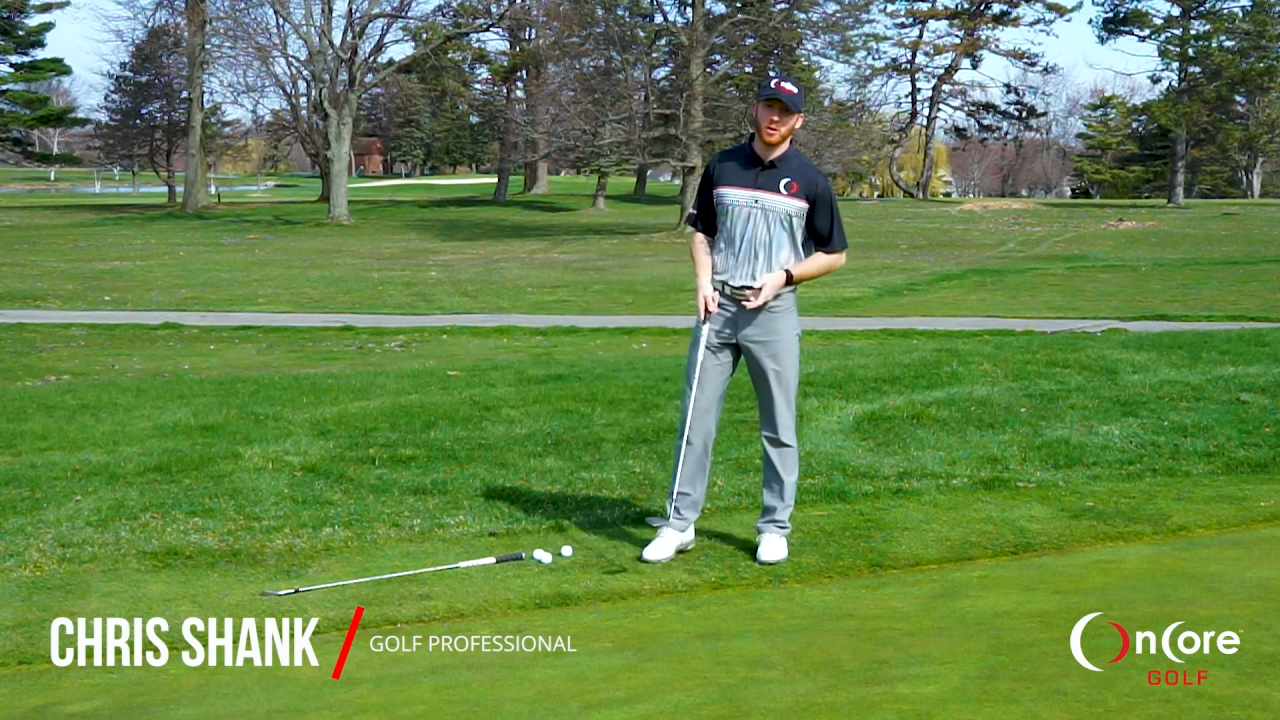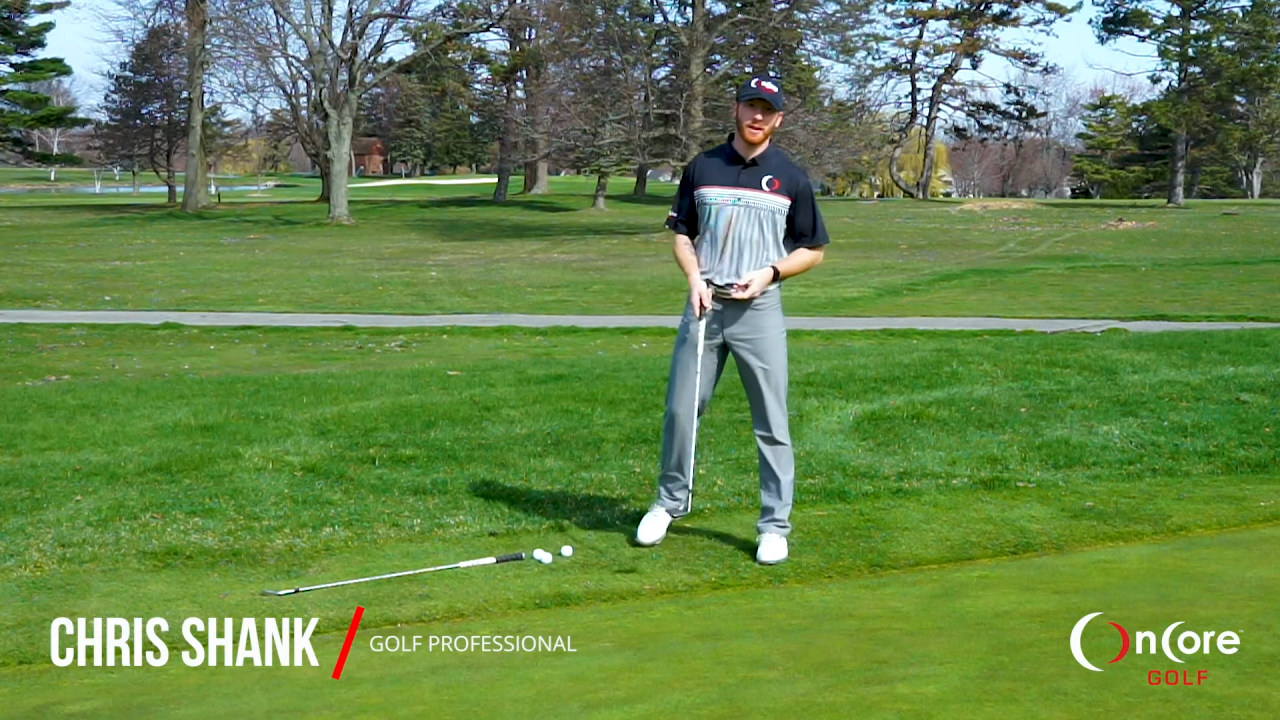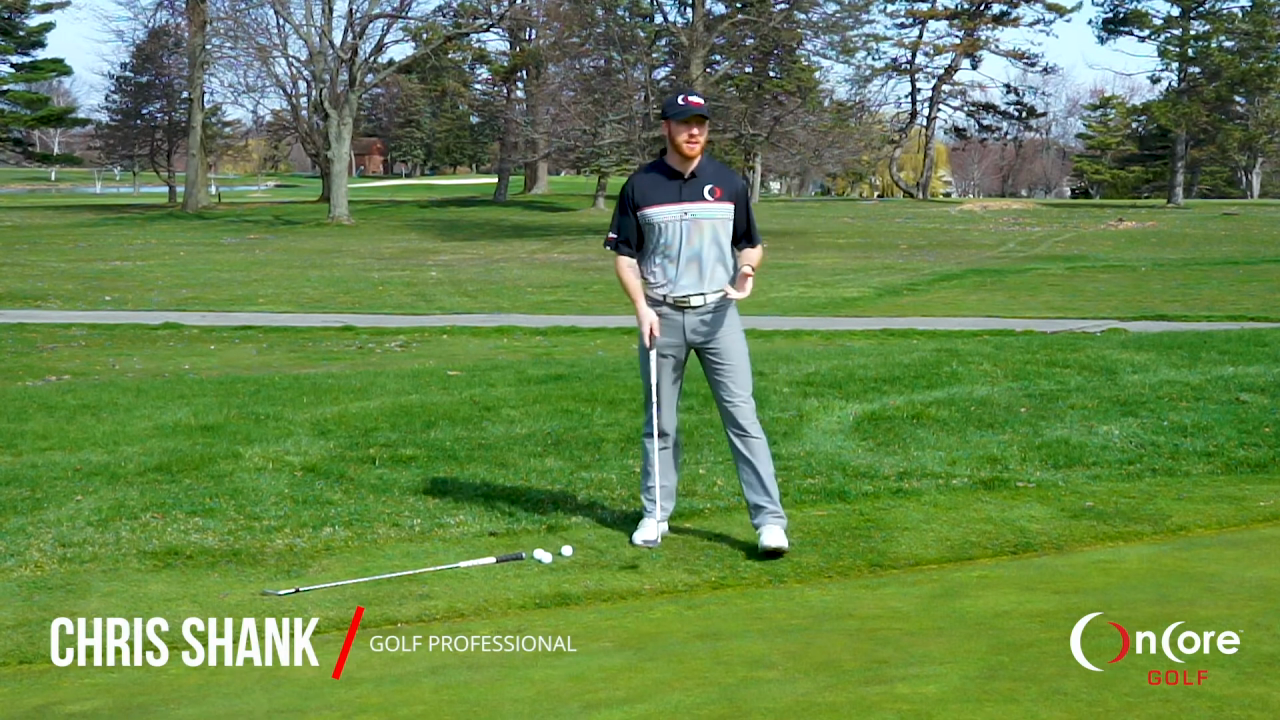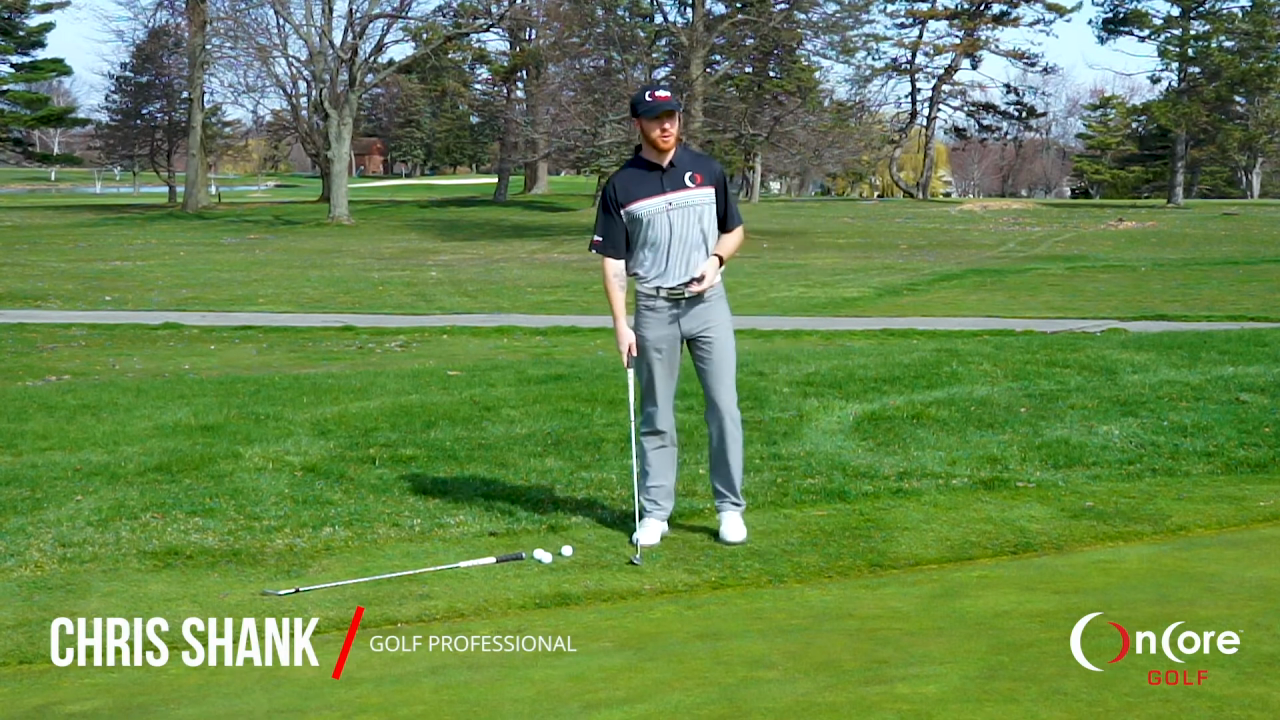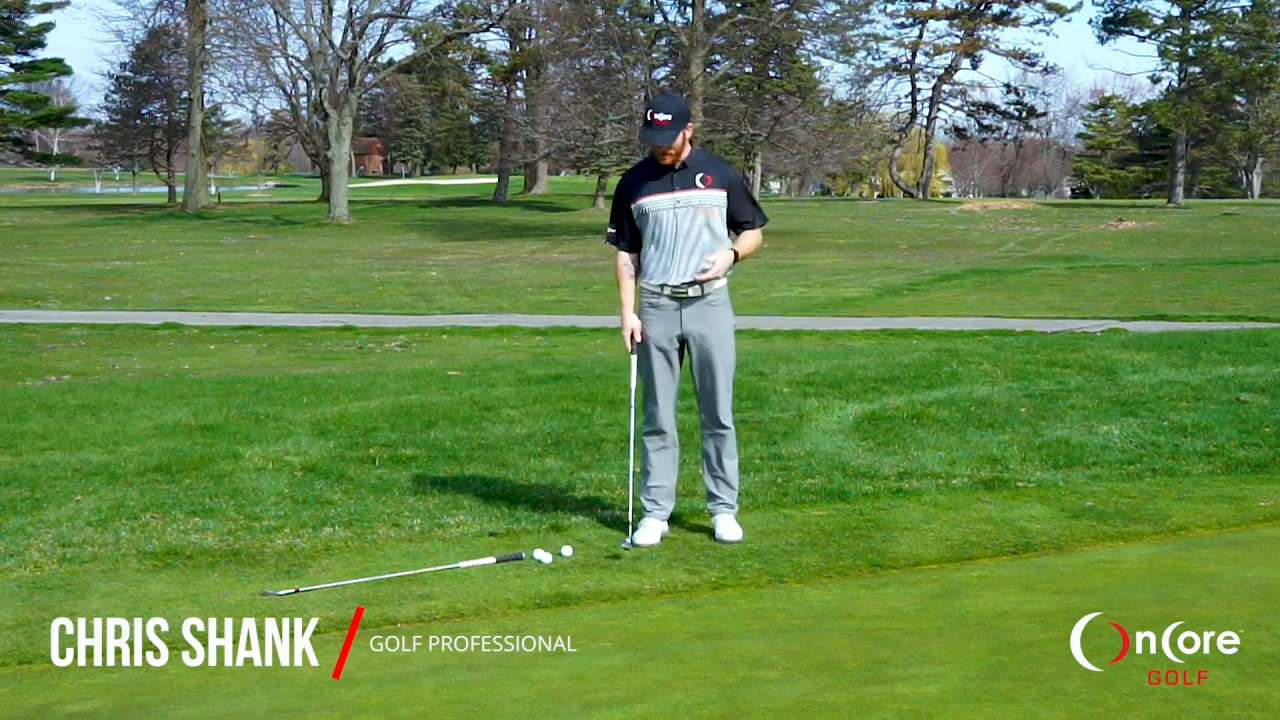
dt=0.4s
person 1, frame 1
left shoulder: (811, 181)
right shoulder: (721, 167)
left elbow: (833, 255)
right elbow: (701, 233)
left wrist: (783, 275)
right wrist: (703, 280)
left hip: (774, 312)
right hip: (719, 309)
left knee: (778, 427)
right knee: (696, 418)
left ankle: (775, 527)
right ankle: (680, 523)
person 1, frame 2
left shoulder: (791, 178)
right shoulder: (701, 168)
left elbow: (812, 249)
right elbow: (682, 234)
left wrist: (769, 272)
right wrist: (694, 279)
left hip: (760, 311)
right hip: (706, 307)
left knee: (771, 424)
right knee: (681, 410)
left ankle: (775, 526)
right ankle: (669, 501)
person 1, frame 3
left shoulder: (730, 183)
right shoulder: (639, 187)
left elbow: (750, 245)
right elbow: (625, 256)
left wrist: (747, 269)
right wrist: (641, 308)
left hip: (717, 313)
right hip: (663, 316)
left knee: (742, 416)
right knee: (660, 421)
left ankle: (769, 520)
right ankle: (656, 512)
person 1, frame 4
left shoulder: (708, 170)
right shoulder: (619, 186)
left elbow: (733, 230)
right elbow: (613, 261)
left wrist: (717, 260)
right wrist: (620, 324)
left hip: (707, 304)
right hip: (654, 309)
left knee: (722, 408)
right knee: (656, 416)
left ankle: (729, 506)
right ankle: (655, 512)
person 1, frame 5
left shoulder: (722, 174)
right shoulder: (633, 182)
left elbow: (754, 232)
right elbow: (626, 253)
left wrist: (732, 254)
right wrist: (627, 310)
left hip: (710, 305)
right hip: (657, 307)
left knee: (717, 413)
right knee: (658, 415)
left ankle: (724, 508)
right ankle: (656, 511)
